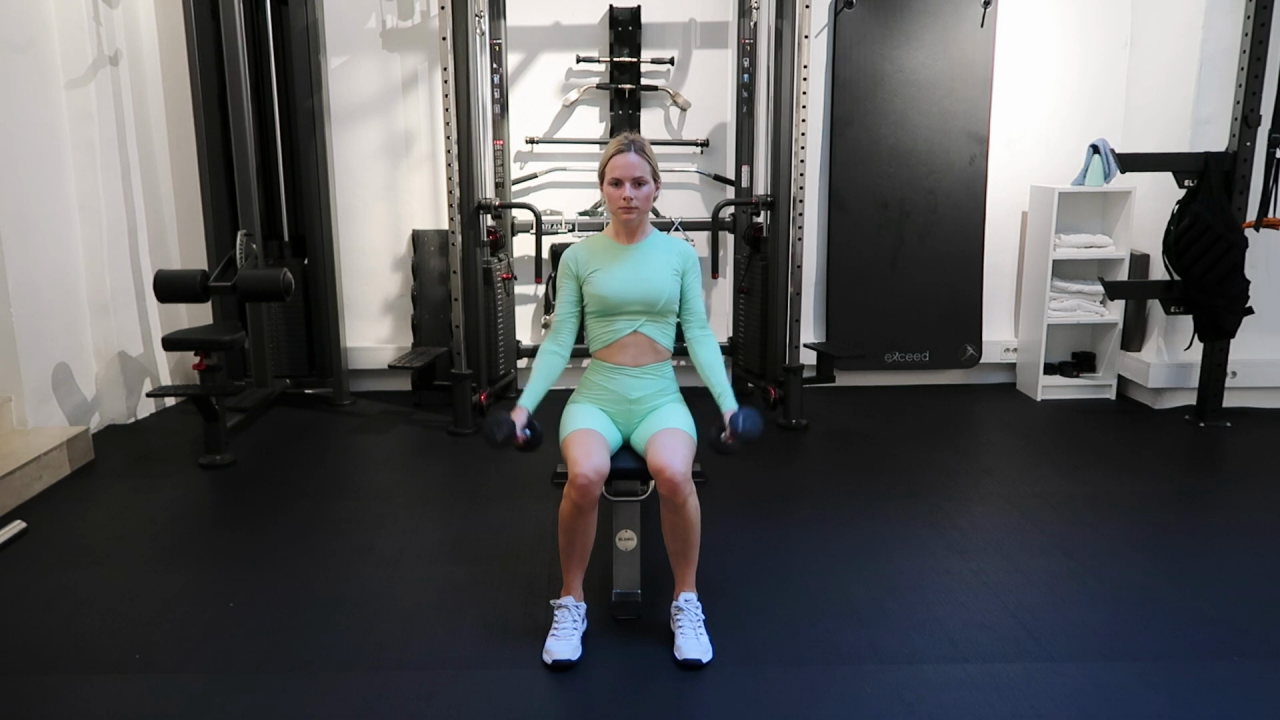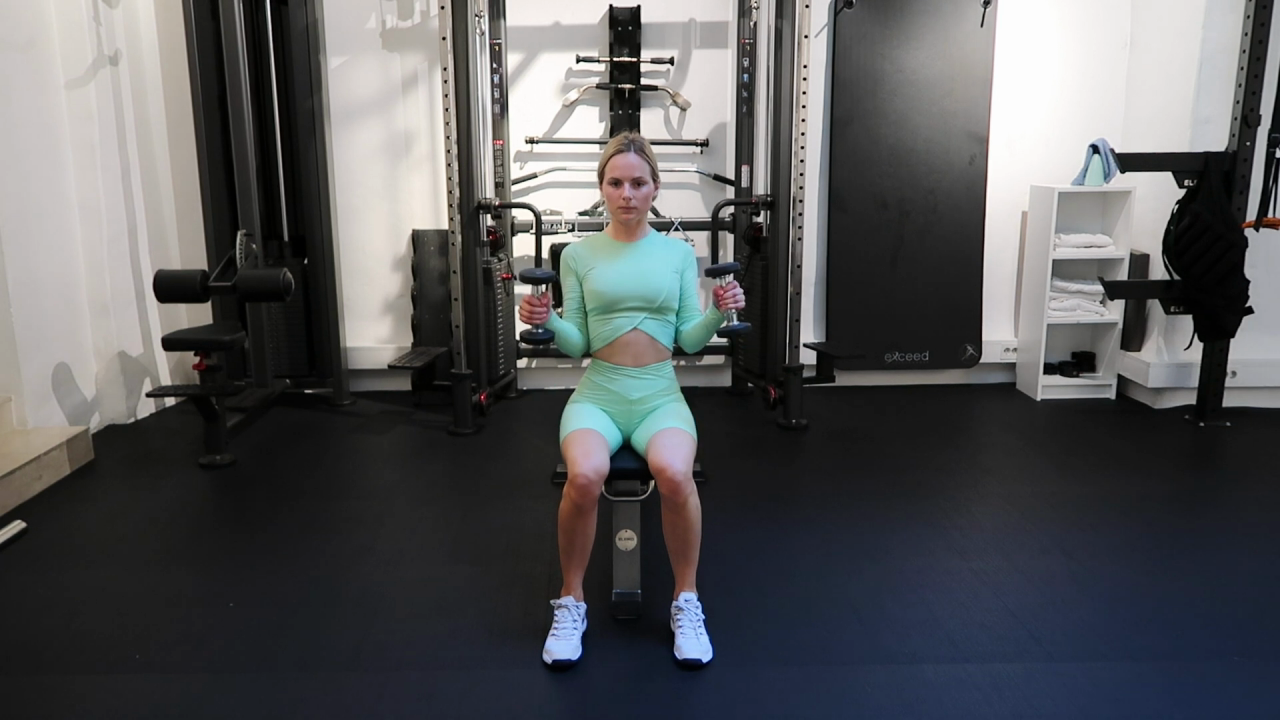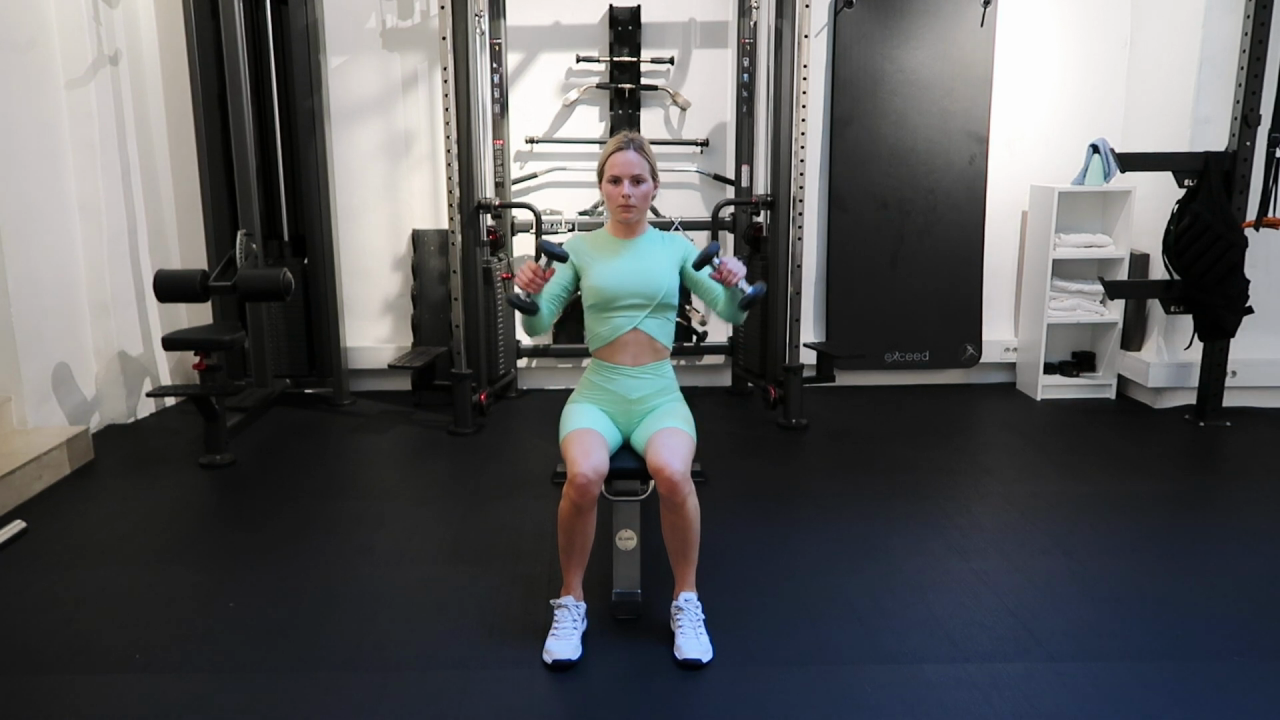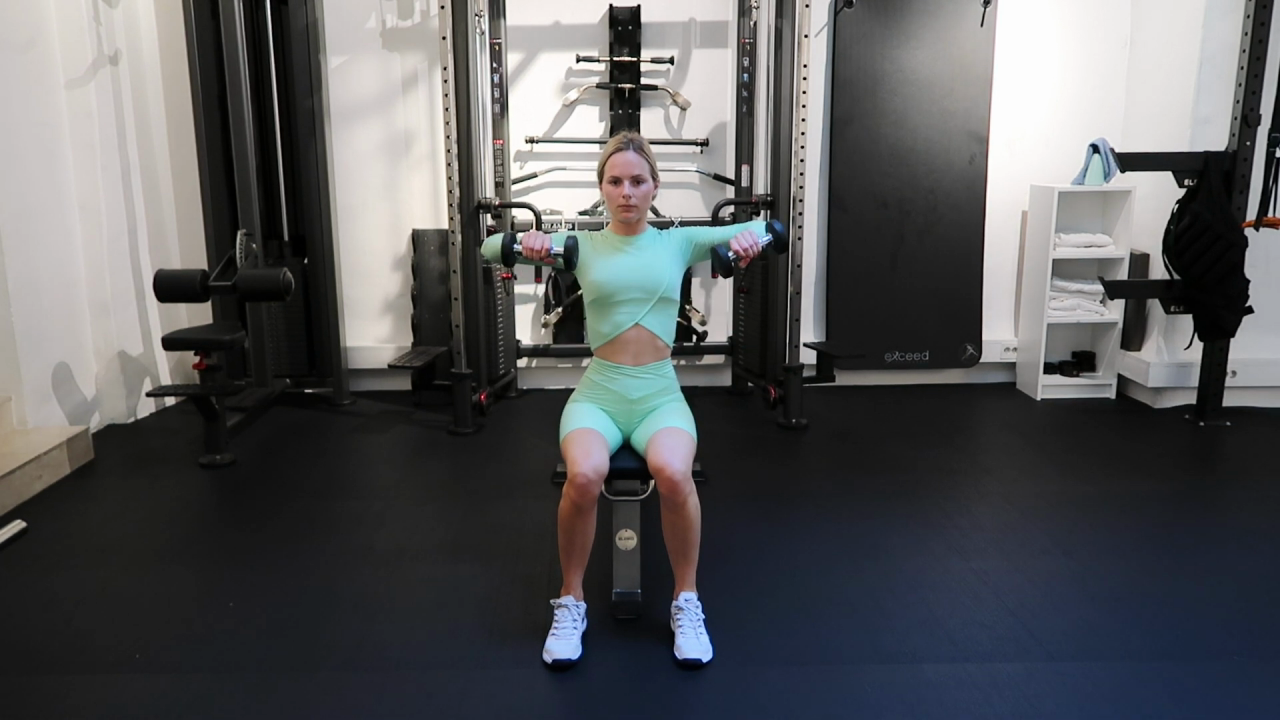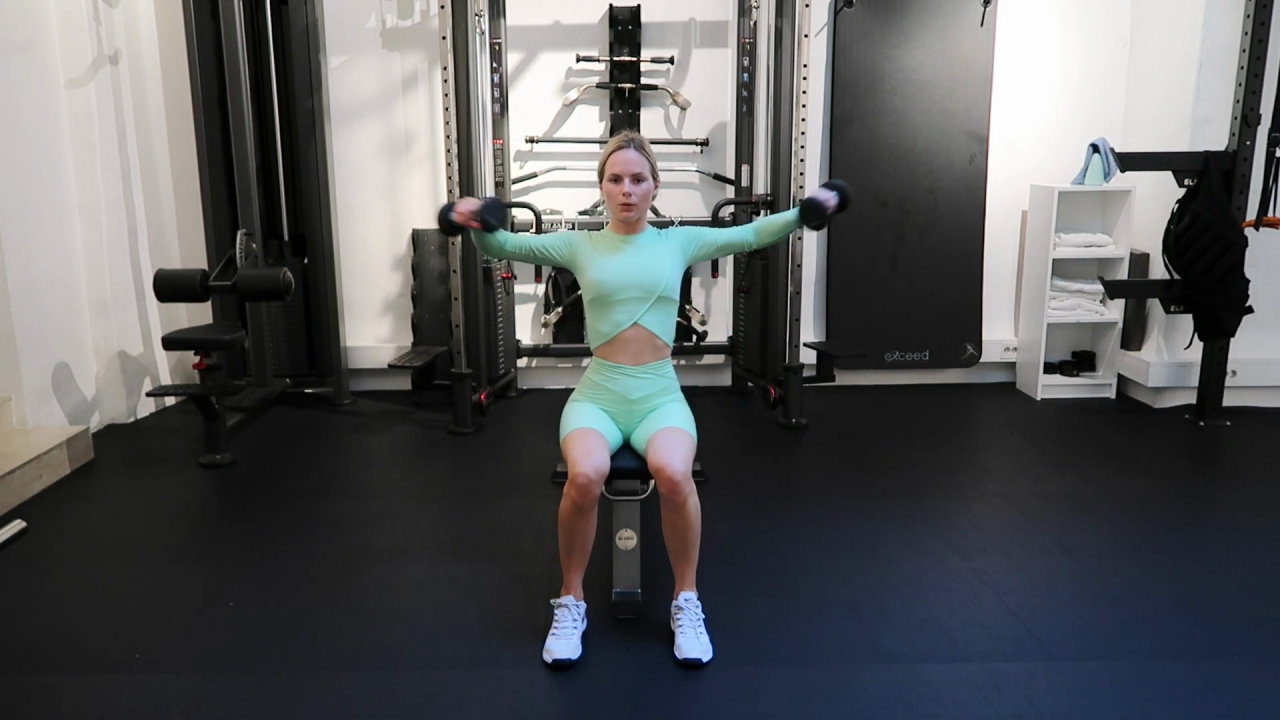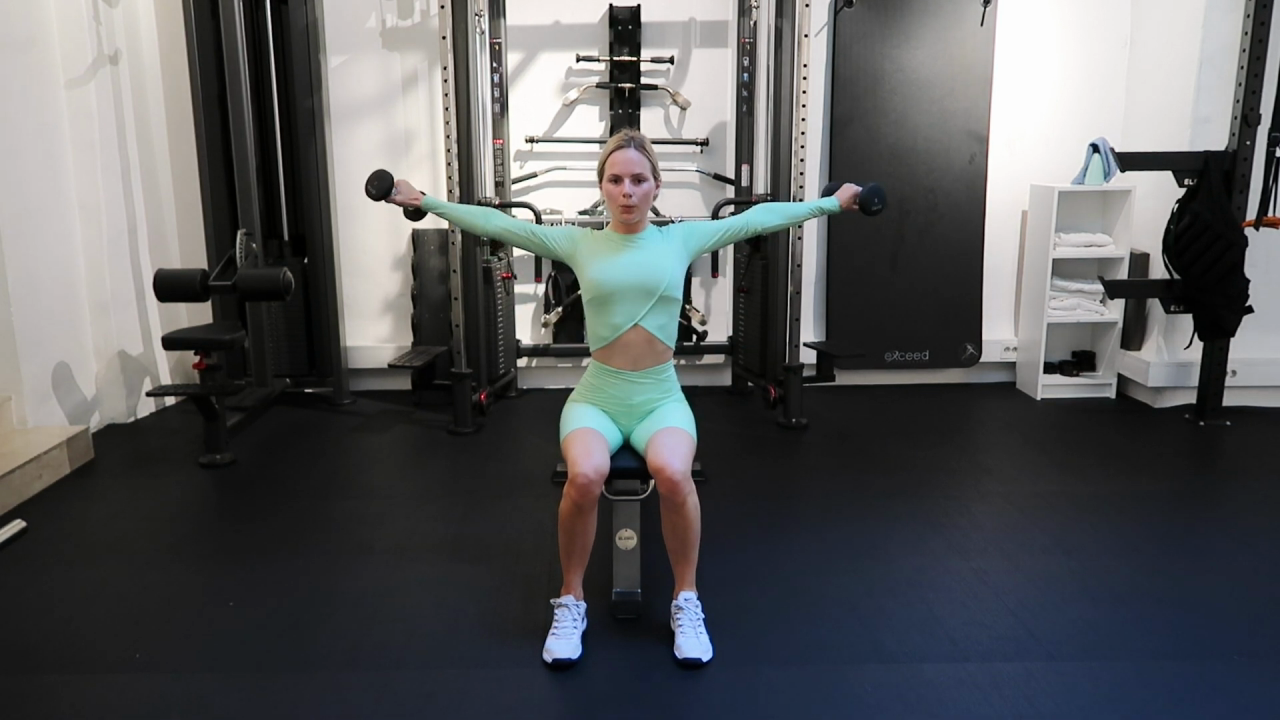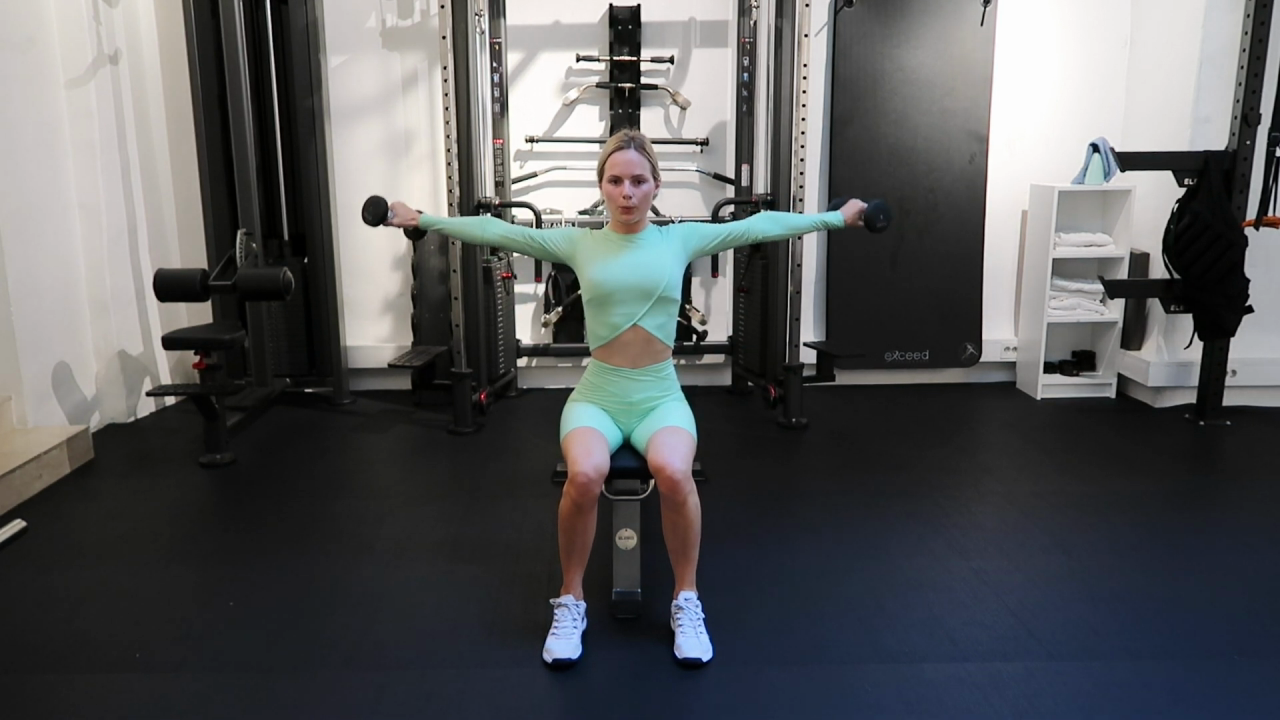
dt=0.4s
person 1, frame 1
left shoulder: (680, 253)
right shoulder: (578, 256)
left elbow: (698, 332)
right elbow: (561, 338)
left wrist: (727, 401)
right wrist: (525, 402)
left hip: (660, 394)
right hip: (597, 394)
left knee: (674, 476)
right knee: (585, 477)
left ankle: (686, 602)
right ankle: (570, 603)
person 1, frame 2
left shoulder: (678, 252)
right shoulder: (577, 255)
left elbow: (690, 339)
right elbow: (575, 344)
left wrist: (718, 314)
right wrist: (544, 322)
left hip: (660, 395)
right hip: (596, 395)
left knee: (674, 475)
right knee: (584, 477)
left ankle: (686, 602)
right ankle: (570, 604)
person 1, frame 3
left shoulder: (677, 247)
right shoulder: (579, 248)
left elbow: (731, 313)
right elbow: (537, 325)
left wrist: (734, 284)
right wrist: (528, 290)
left hip: (659, 393)
right hip: (596, 392)
left knee: (672, 475)
right knee: (583, 477)
left ankle: (686, 602)
right ankle: (570, 603)
person 1, frame 4
left shoulder: (679, 242)
right shoulder: (583, 245)
left elbow: (755, 231)
right elbow: (491, 249)
left wrist: (750, 235)
right wrist: (524, 241)
left hip: (661, 394)
right hip: (598, 393)
left knee: (673, 475)
right knee: (584, 476)
left ankle: (686, 601)
right ankle: (570, 603)
person 1, frame 5
left shoulder: (679, 241)
right shoulder: (580, 246)
left elbow: (754, 232)
right elbow: (502, 246)
right wrist: (469, 219)
left hip: (660, 393)
right hip: (598, 393)
left knee: (674, 475)
right knee: (584, 476)
left ankle: (686, 601)
right ankle: (570, 602)
person 1, frame 6
left shoulder: (682, 238)
right shoulder: (578, 243)
left elbow: (758, 218)
right elbow: (496, 223)
left wrist: (831, 204)
right wrist: (423, 201)
left hip: (661, 397)
right hip: (597, 396)
left knee: (673, 475)
right knee: (585, 477)
left ankle: (686, 602)
right ankle: (569, 603)
person 1, frame 7
left shoulder: (681, 239)
right shoulder: (578, 243)
left elbow: (759, 227)
right elbow: (498, 233)
left wrist: (836, 217)
right wrist: (421, 219)
left hip: (661, 395)
right hip: (597, 395)
left knee: (674, 473)
right knee: (584, 476)
left ankle: (687, 601)
right ankle: (569, 602)
